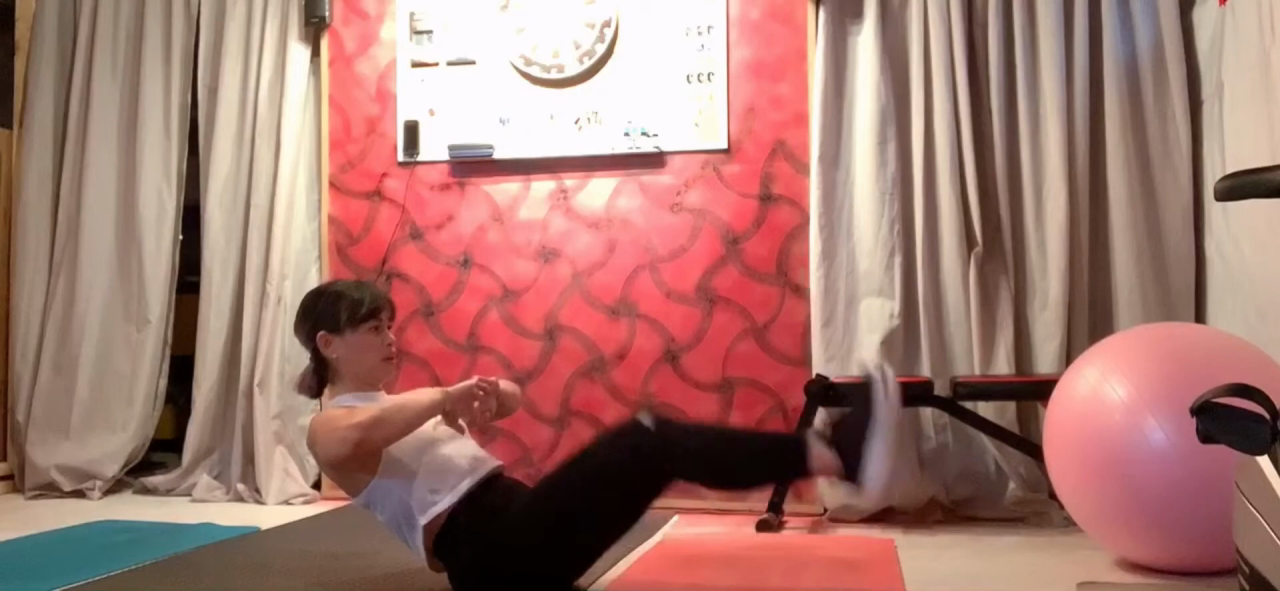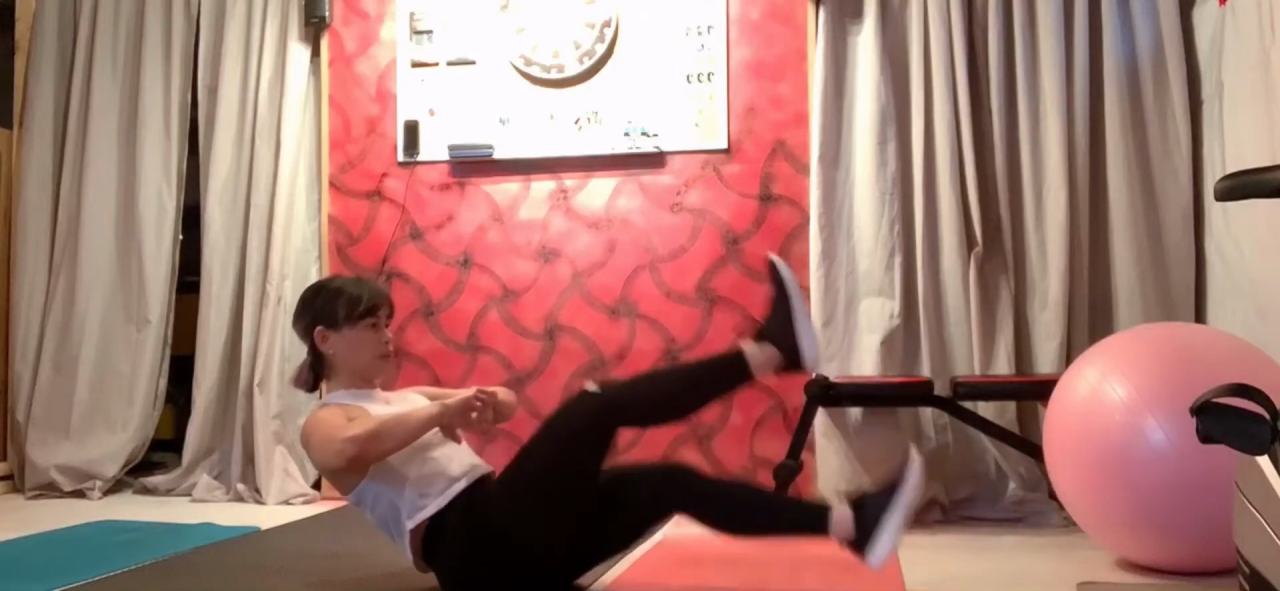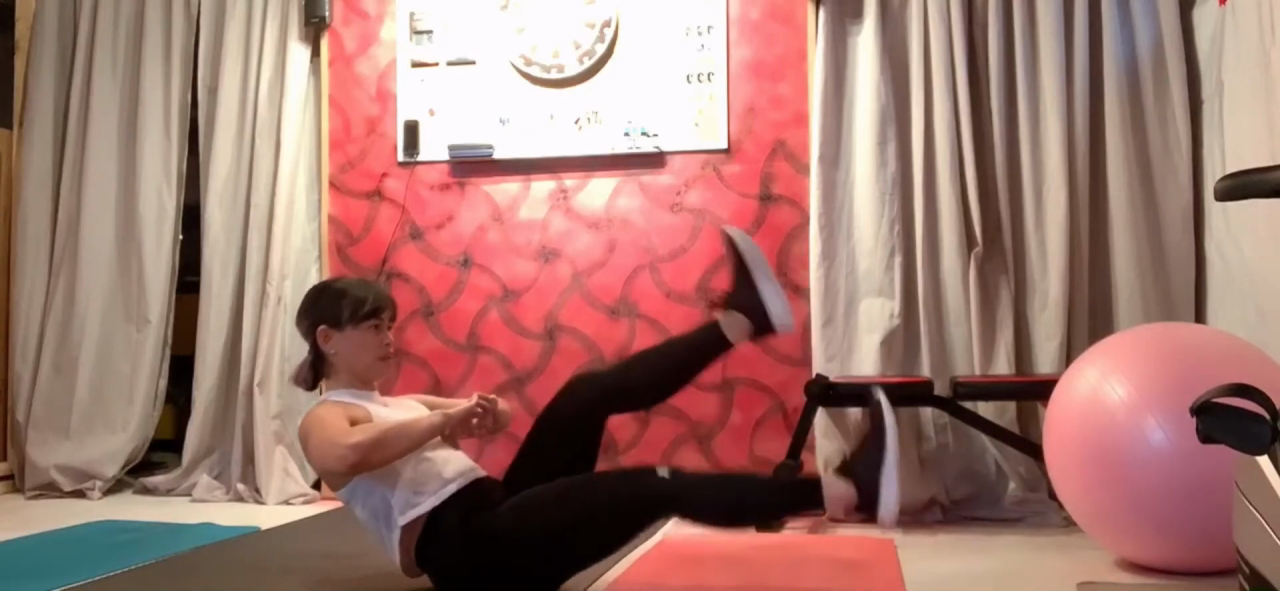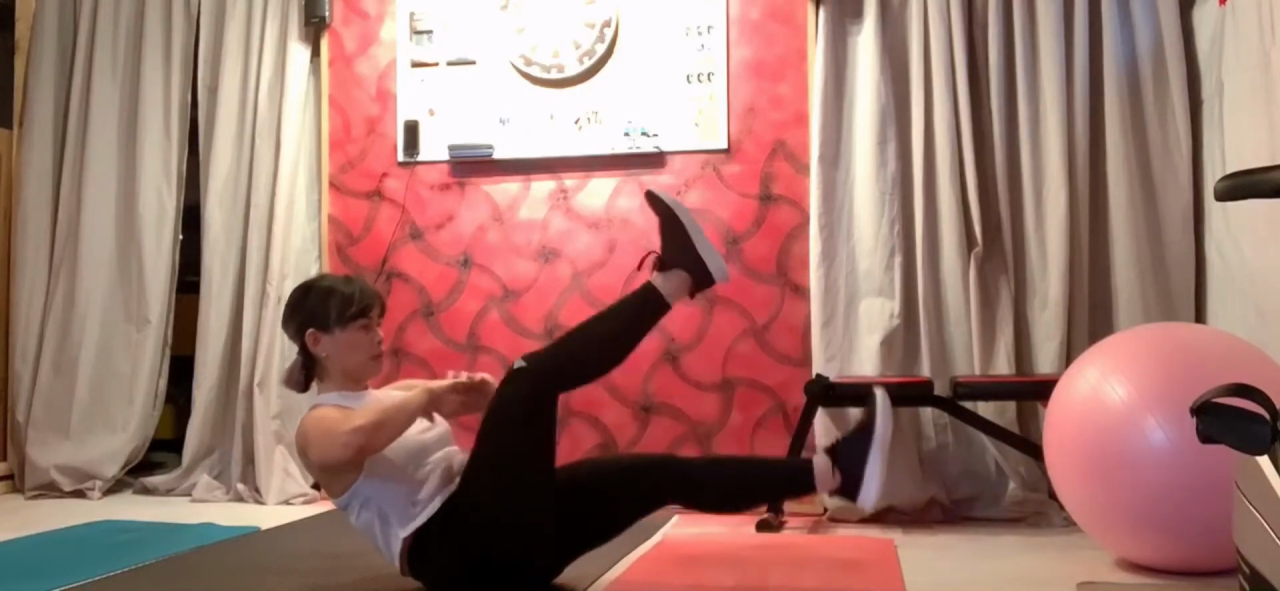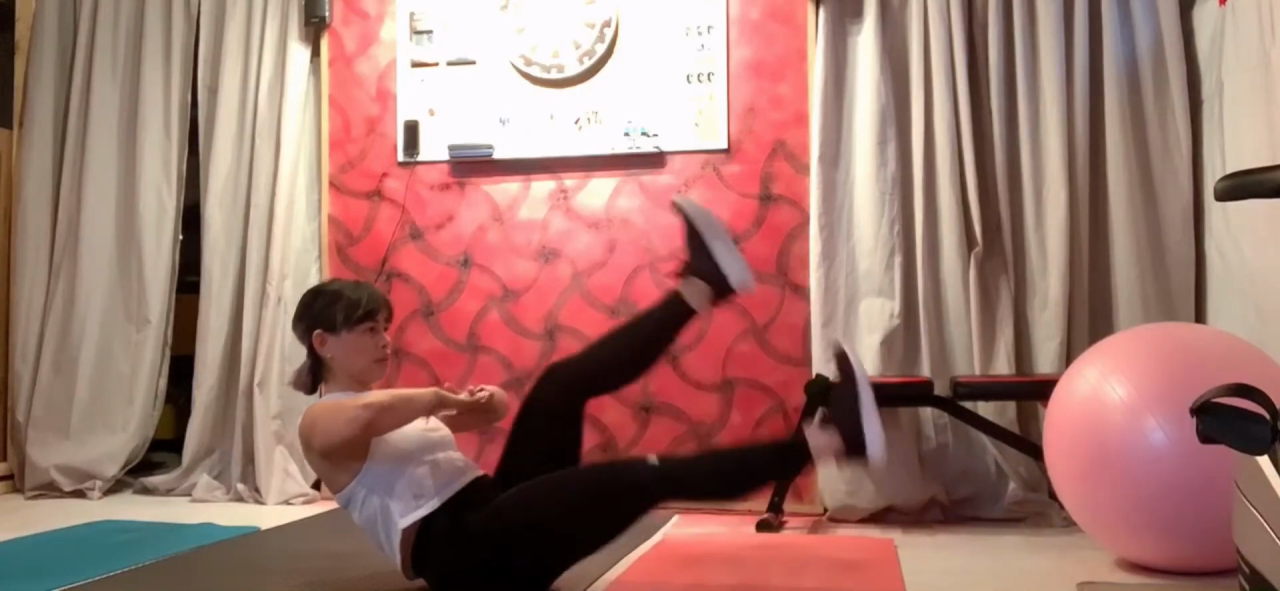
dt=0.7s
person 1, frame 1
left shoulder: (398, 404)
right shoulder: (331, 425)
left elbow: (511, 399)
right elbow: (347, 443)
left wrist: (484, 393)
right wrist: (442, 398)
left hip: (519, 521)
left knee: (661, 445)
right knee: (648, 438)
left ankle: (824, 446)
right ankle: (831, 454)
person 1, frame 2
left shoulder: (403, 398)
right shoulder: (326, 424)
left elbow: (506, 404)
right elbow: (345, 453)
left wrist: (481, 402)
right wrist: (441, 412)
left hip: (517, 536)
left knee: (670, 482)
right knee: (599, 403)
left ankle: (851, 525)
right ankle: (767, 352)
person 1, frame 3
left shoulder: (397, 405)
right shoulder: (324, 420)
left elbow: (500, 418)
right elbow: (345, 457)
left wrist: (479, 410)
right wrist: (444, 423)
left hip: (501, 517)
left knee: (588, 394)
right knee: (651, 488)
left ankle: (739, 320)
right ankle: (845, 490)
person 1, frame 4
left shoulder: (391, 395)
right shoulder: (321, 425)
left elbow: (486, 395)
right elbow: (352, 442)
left wrist: (467, 391)
right wrist: (428, 396)
left hip: (511, 534)
left knee: (661, 473)
right knee: (532, 378)
left ankle: (829, 472)
right ankle: (674, 279)
person 1, frame 5
left shoulder: (395, 404)
right shoulder: (323, 424)
left elbow: (498, 409)
right elbow: (361, 420)
left wrist: (479, 401)
right wrist: (438, 399)
left hip: (500, 516)
left knee: (563, 381)
right knee: (646, 476)
left ankle: (698, 290)
right ankle: (824, 440)
